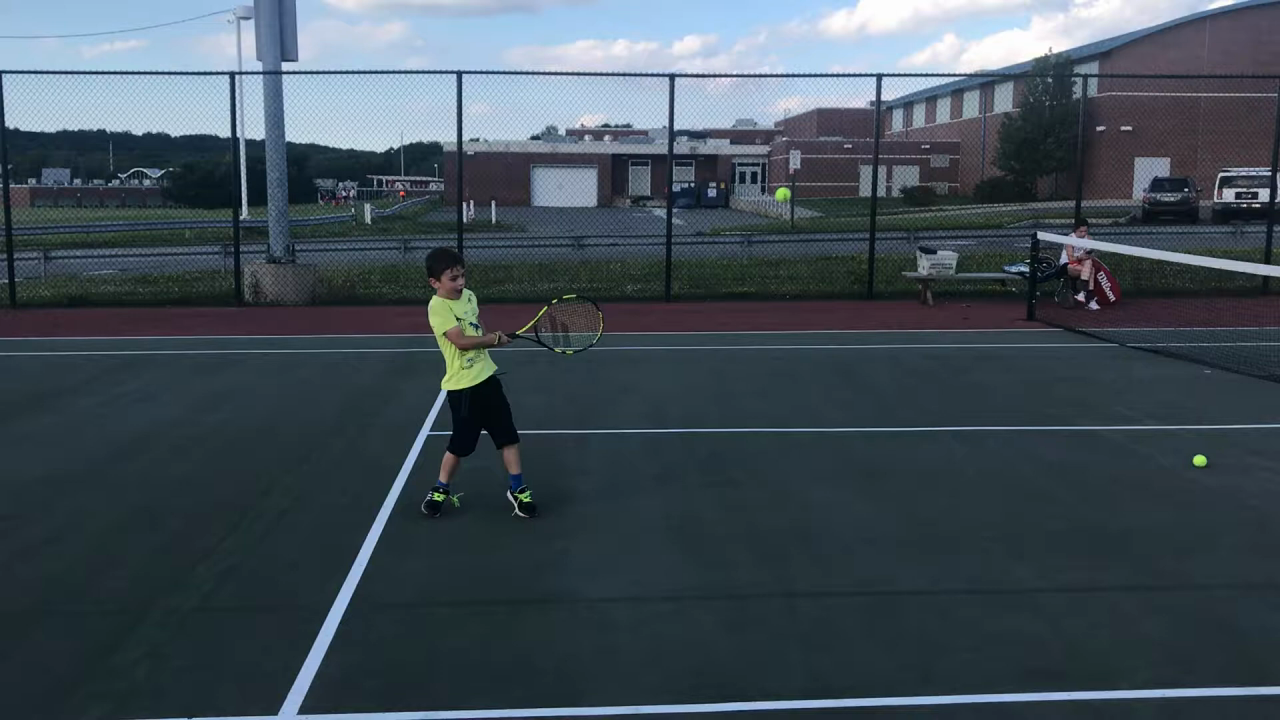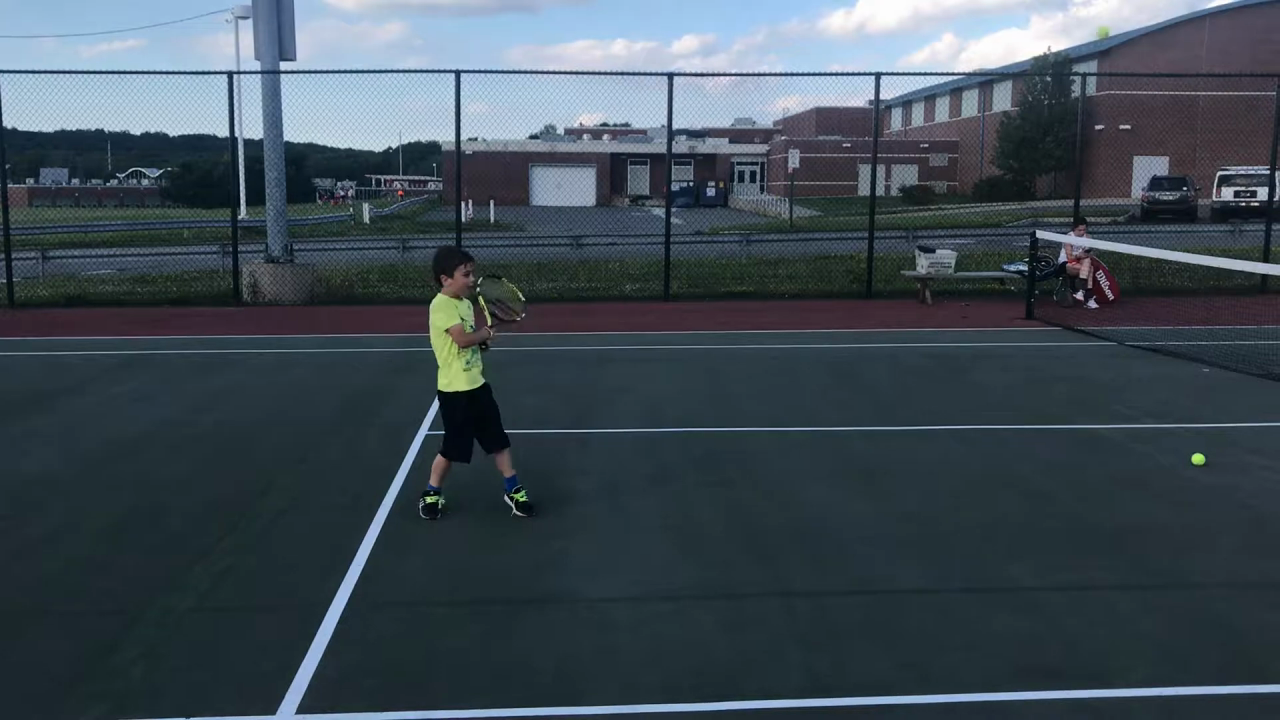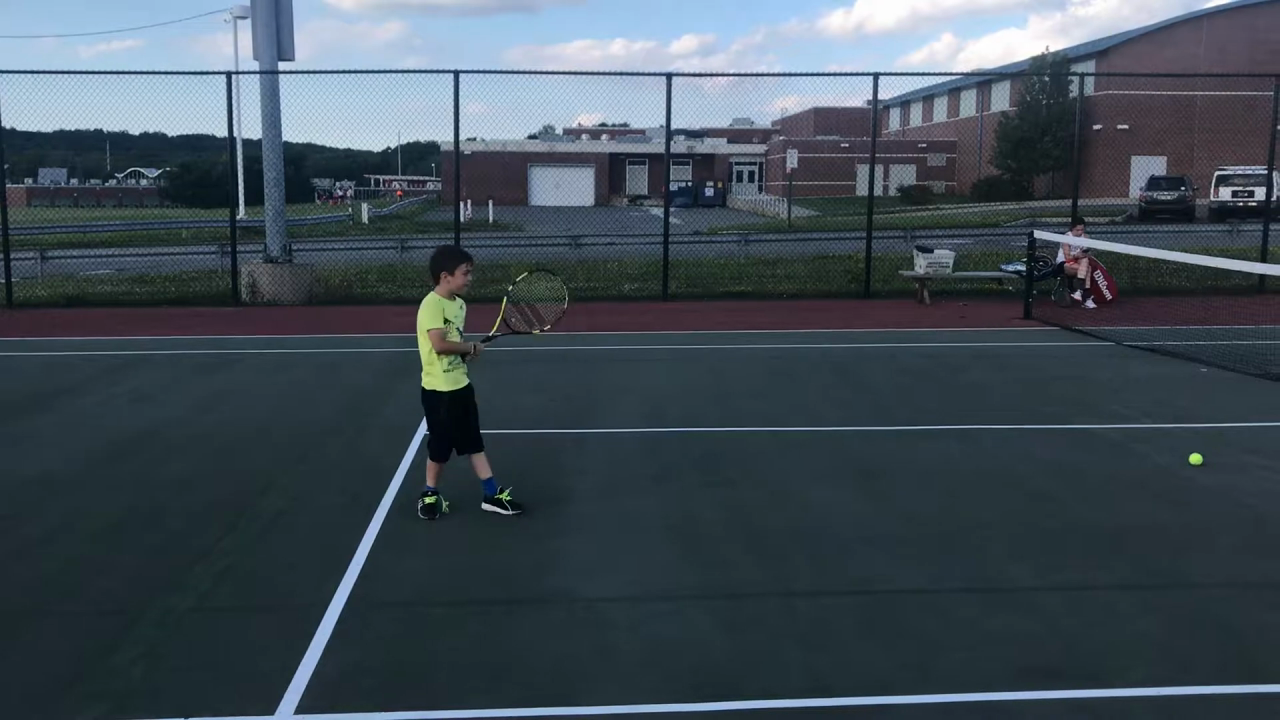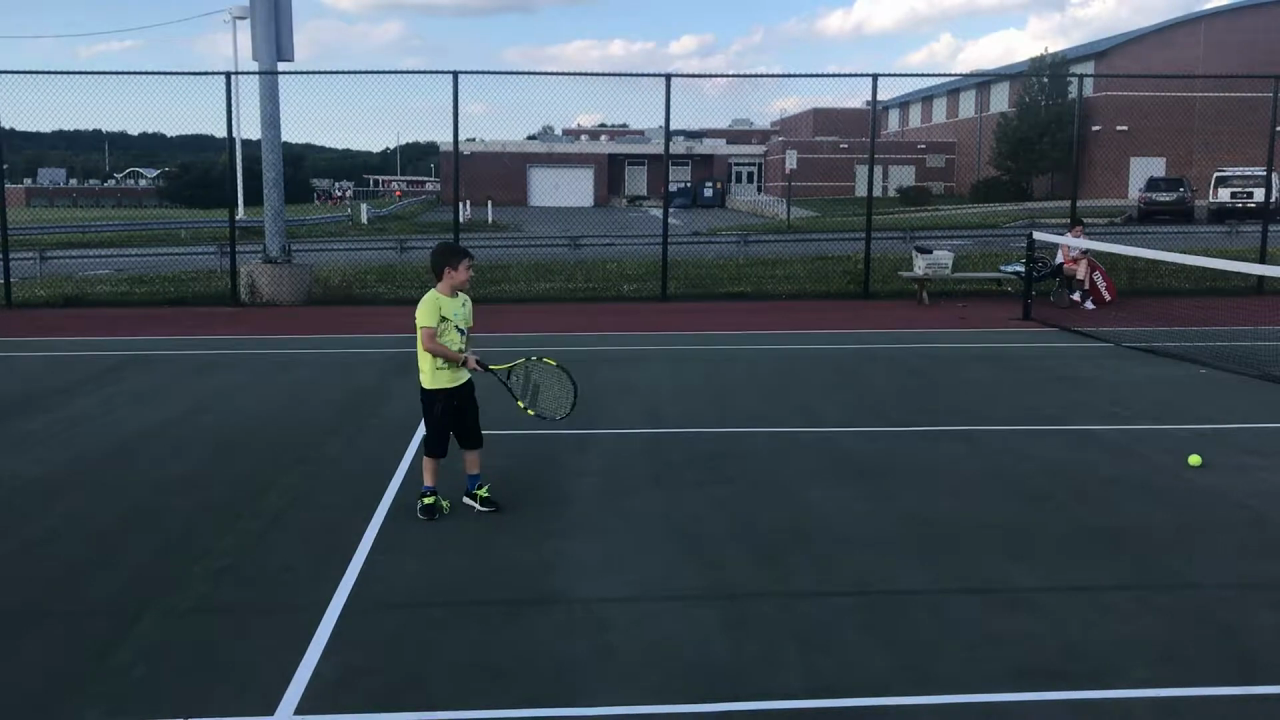
dt=0.2s
person 1, frame 1
left shoulder: (469, 296)
right shoulder: (438, 306)
right elbow: (462, 341)
left wrist: (488, 339)
right wrist: (495, 339)
left hip: (487, 376)
right hip: (462, 385)
left knee: (508, 435)
right knee: (460, 443)
left ankle: (517, 489)
right ankle: (441, 490)
person 1, frame 2
left shoulder: (466, 302)
right shoulder: (442, 304)
right elbow: (463, 338)
left wrist: (480, 338)
right wrist: (486, 333)
left hip: (476, 384)
right hip: (454, 389)
left knee: (498, 439)
right knee: (454, 446)
left ankle: (513, 490)
right ankle: (432, 494)
person 1, frame 3
left shoulder: (458, 303)
right shoulder: (431, 305)
right elbow: (439, 344)
left wrist: (467, 349)
right wrist: (470, 347)
left hip: (461, 384)
right hip: (438, 389)
left knee: (473, 441)
right knee: (440, 445)
left ankle: (492, 494)
right ankle: (430, 495)
person 1, frame 4
left shoulder: (463, 300)
right shoulder: (430, 302)
right elbow: (428, 342)
left wrist: (467, 356)
right wrist: (462, 357)
left hip: (462, 381)
right hip: (436, 385)
left knee: (472, 437)
right knee: (435, 441)
left ankle: (474, 489)
right ankle: (429, 495)
